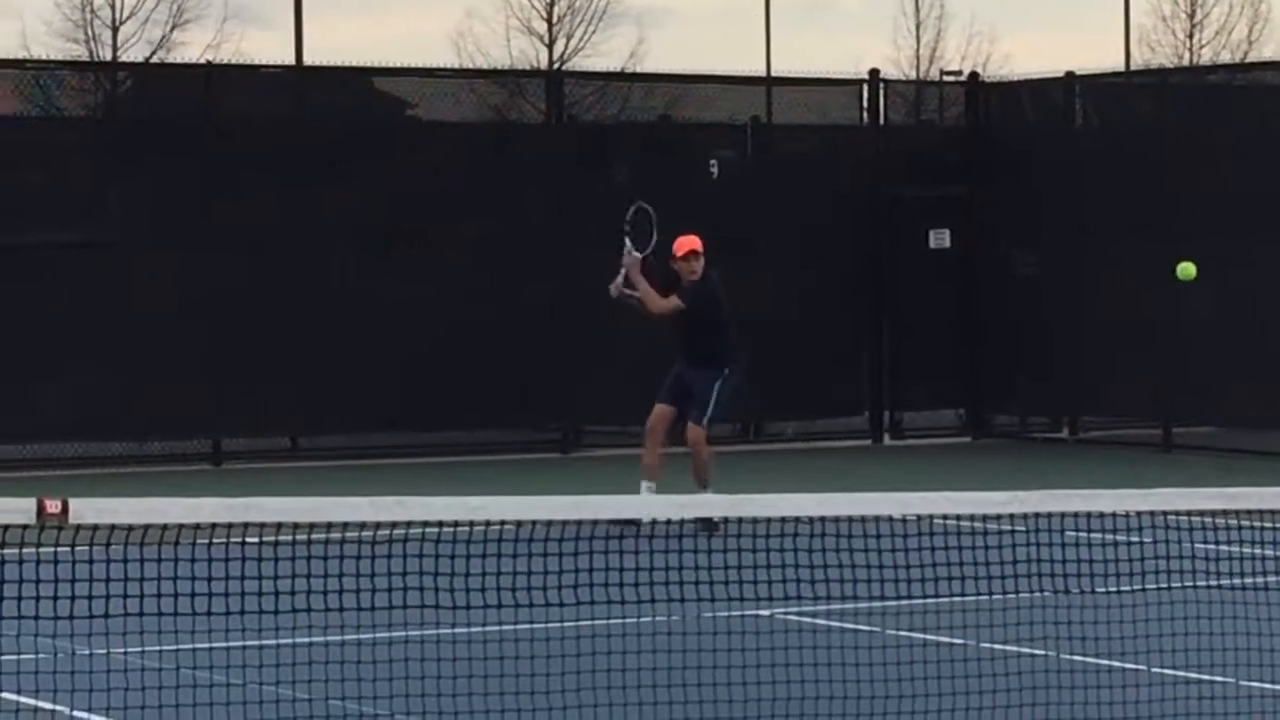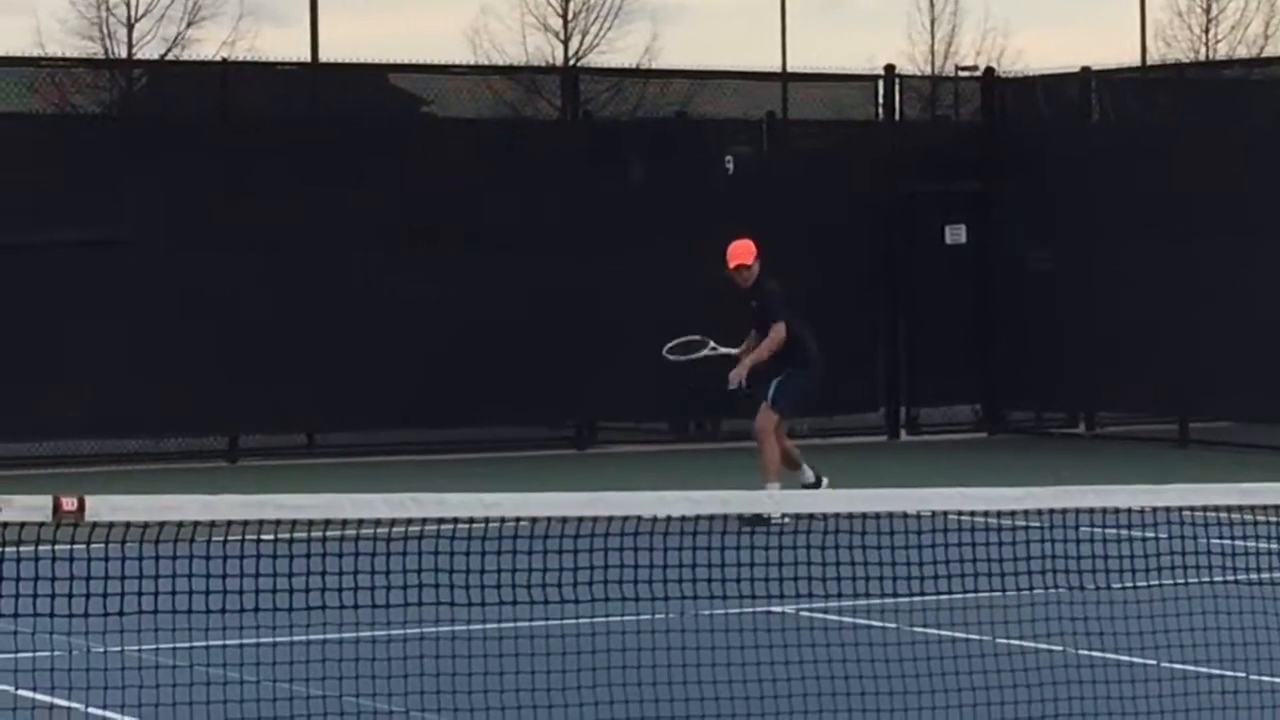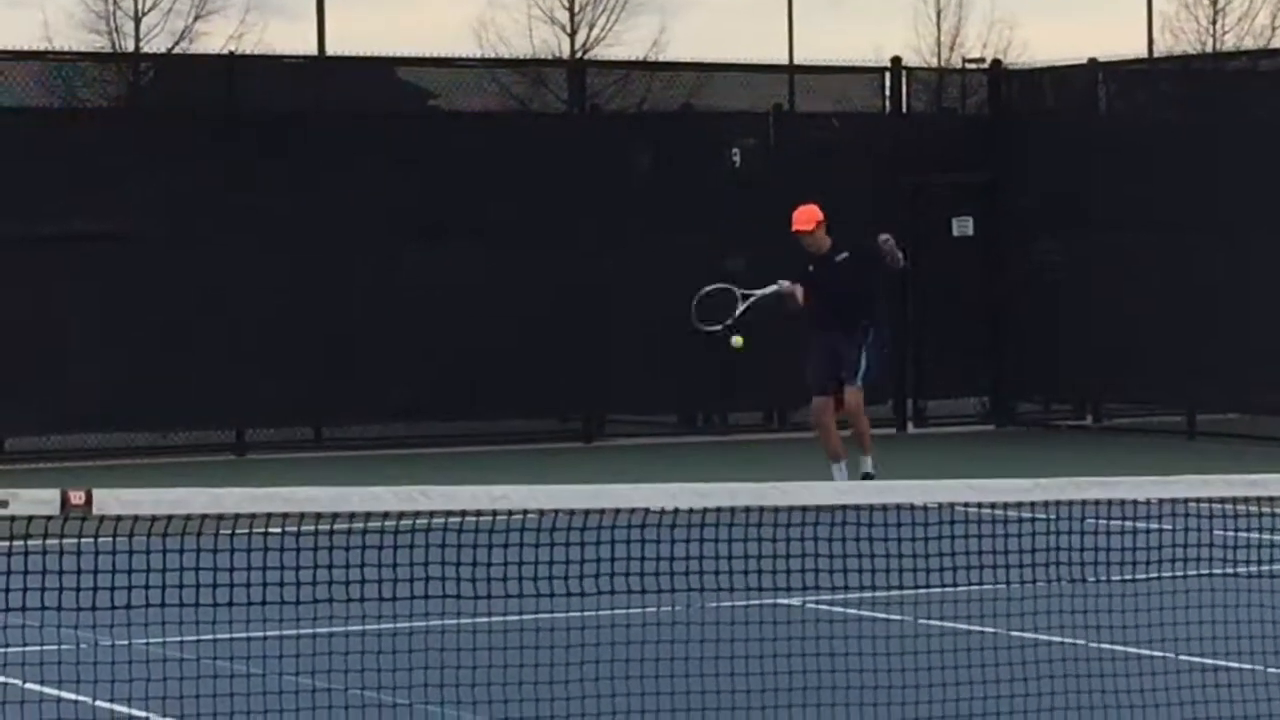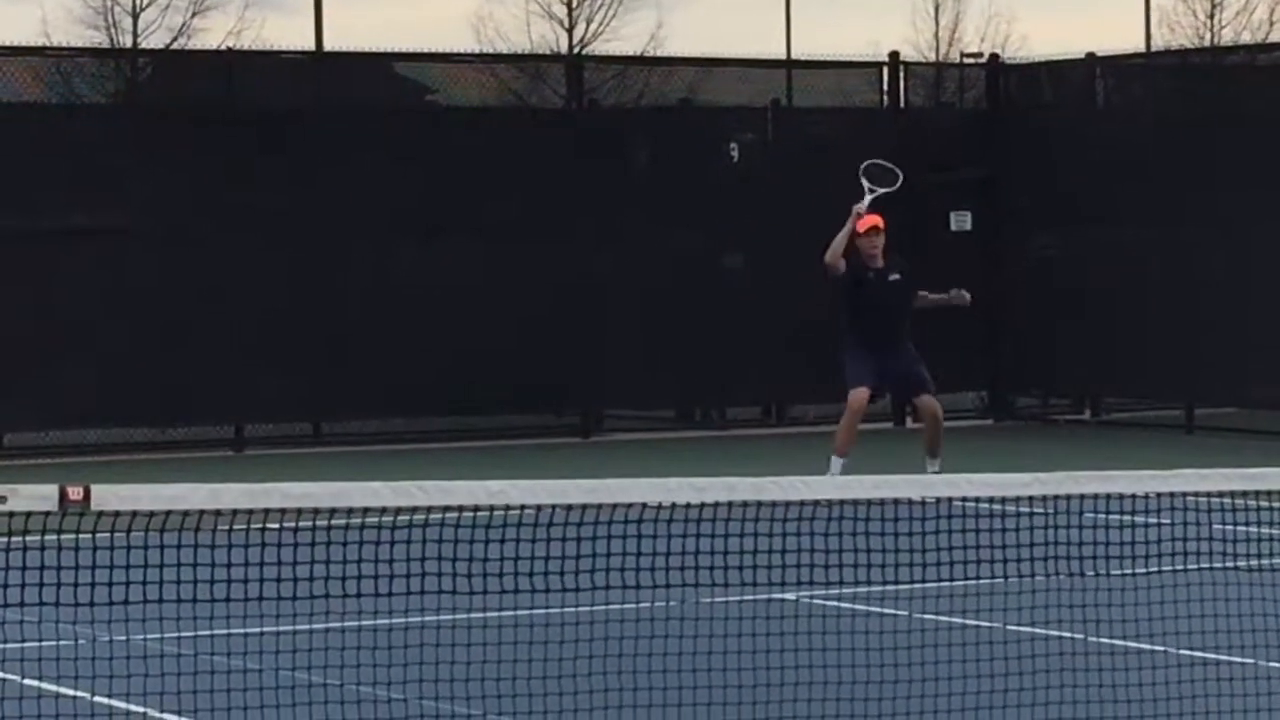
dt=0.3s
person 1, frame 1
left shoulder: (706, 288)
right shoulder: (685, 287)
left elbow: (658, 307)
right elbow: (653, 303)
left wrist: (635, 273)
right wrist: (624, 292)
left hip: (714, 370)
right hip: (686, 366)
left knee: (695, 438)
right knee: (655, 426)
person 1, frame 2
left shoulder: (767, 291)
right shoulder: (754, 292)
left elbow: (778, 335)
left wrist: (746, 364)
right wrist: (742, 350)
left hip: (797, 365)
right hip: (785, 366)
left knee: (763, 428)
right knee: (771, 433)
right ankle: (813, 479)
person 1, frame 3
left shoulder: (855, 250)
right shoulder: (807, 268)
left elbow: (897, 263)
right elbow: (800, 301)
left wrist: (891, 248)
right wrist: (791, 291)
left hip: (857, 337)
right hip: (824, 342)
left knee: (852, 404)
right knee: (820, 414)
left ankle: (866, 471)
right ankle: (840, 481)
person 1, frame 4
left shoulder: (898, 271)
right shoulder: (852, 269)
left elbow: (918, 302)
right elbow: (830, 260)
left wrist: (949, 298)
right wrist: (852, 221)
left hip: (900, 352)
right hip: (863, 354)
left knee: (932, 412)
right knee: (856, 404)
left ankle: (934, 470)
right ankle: (833, 474)
